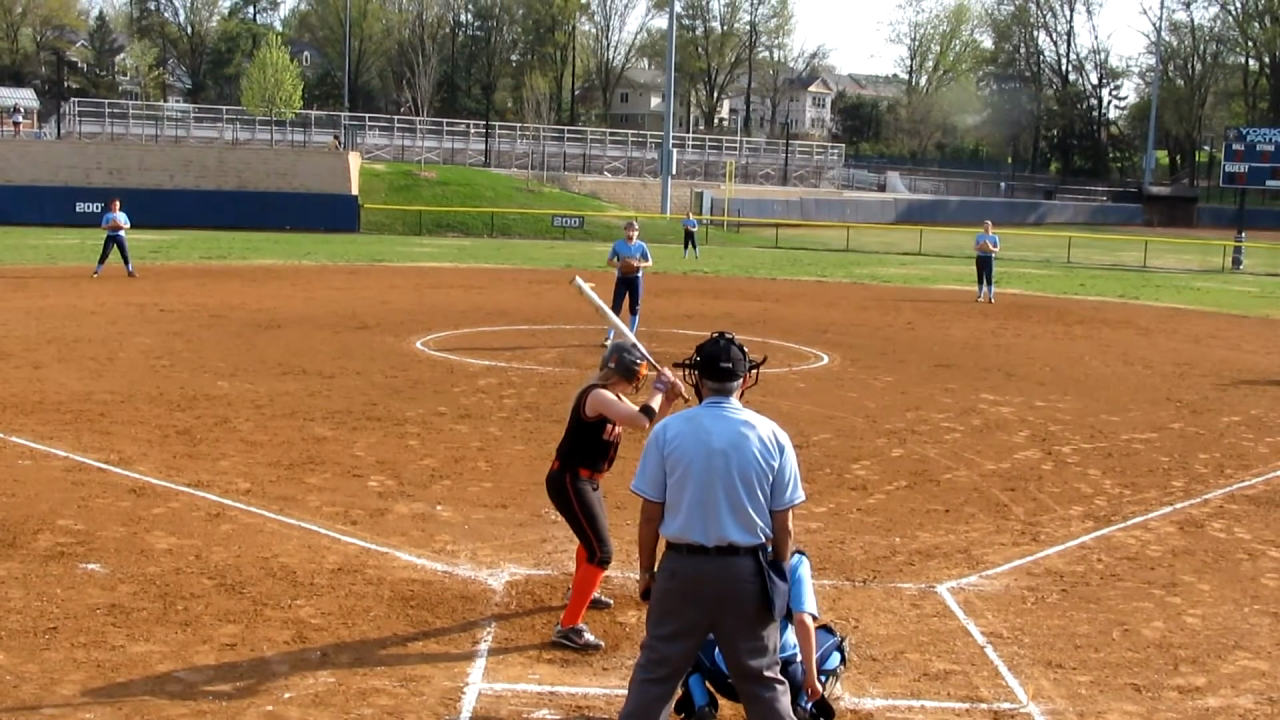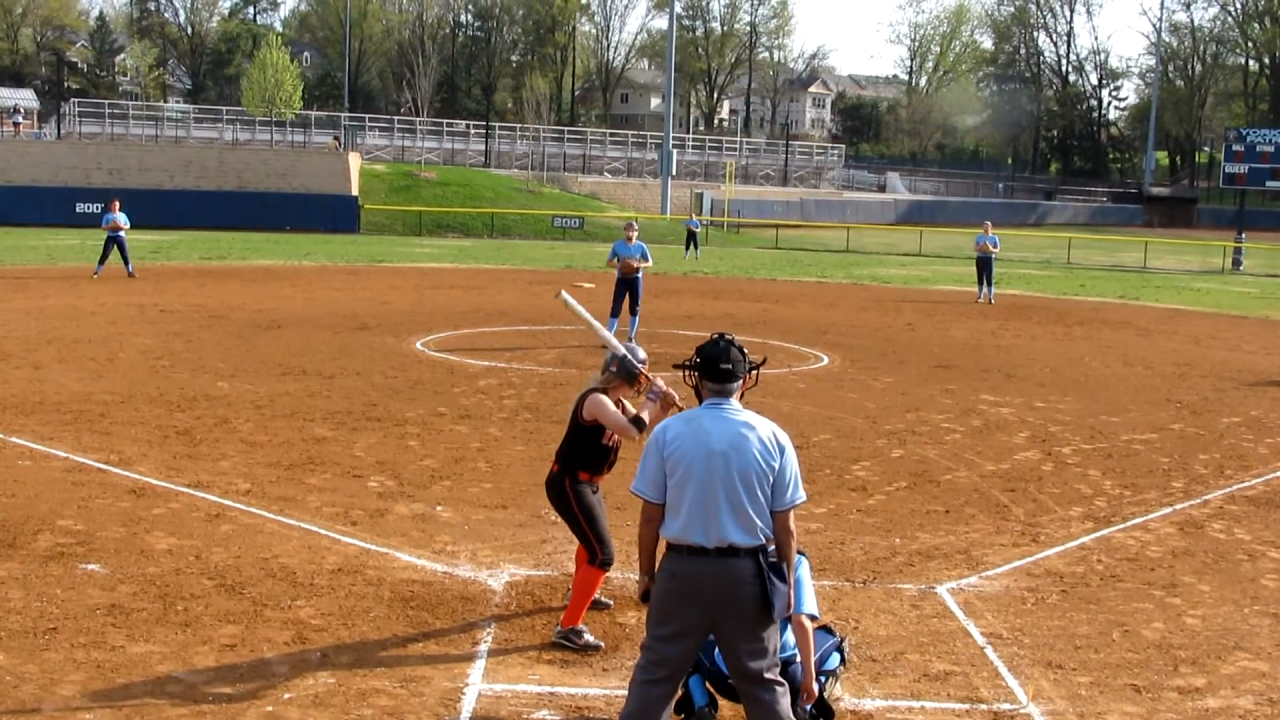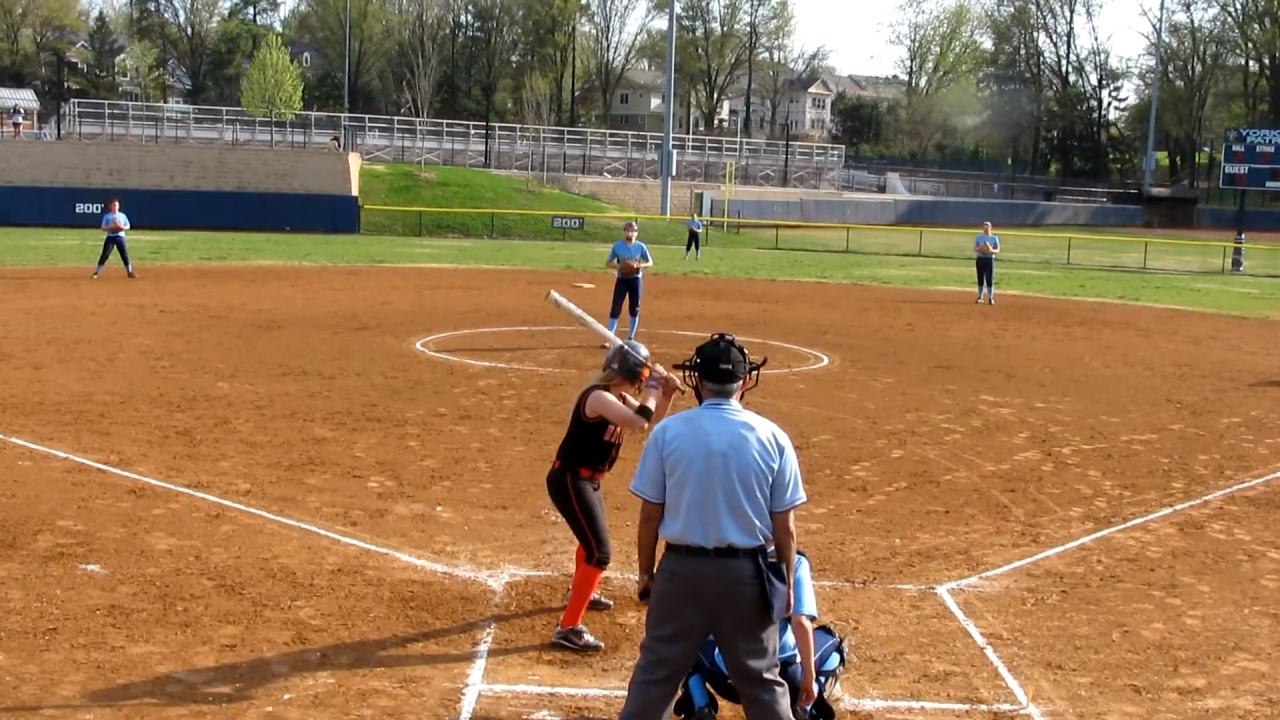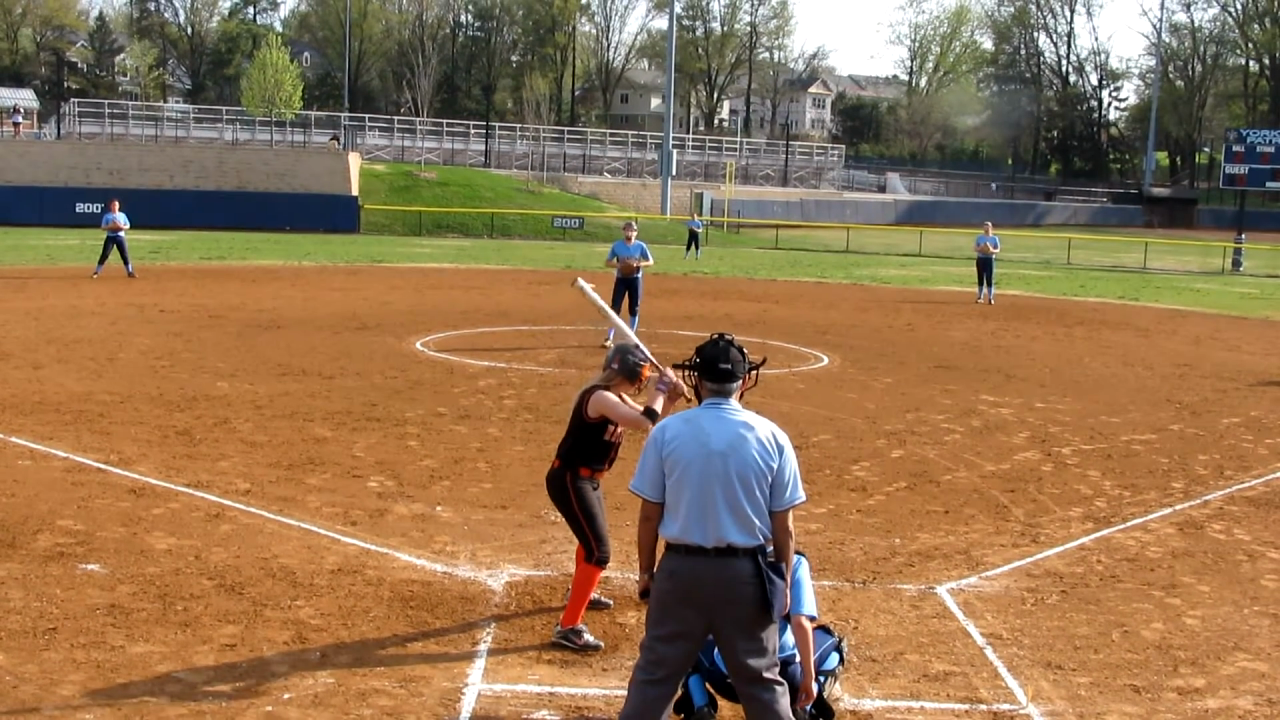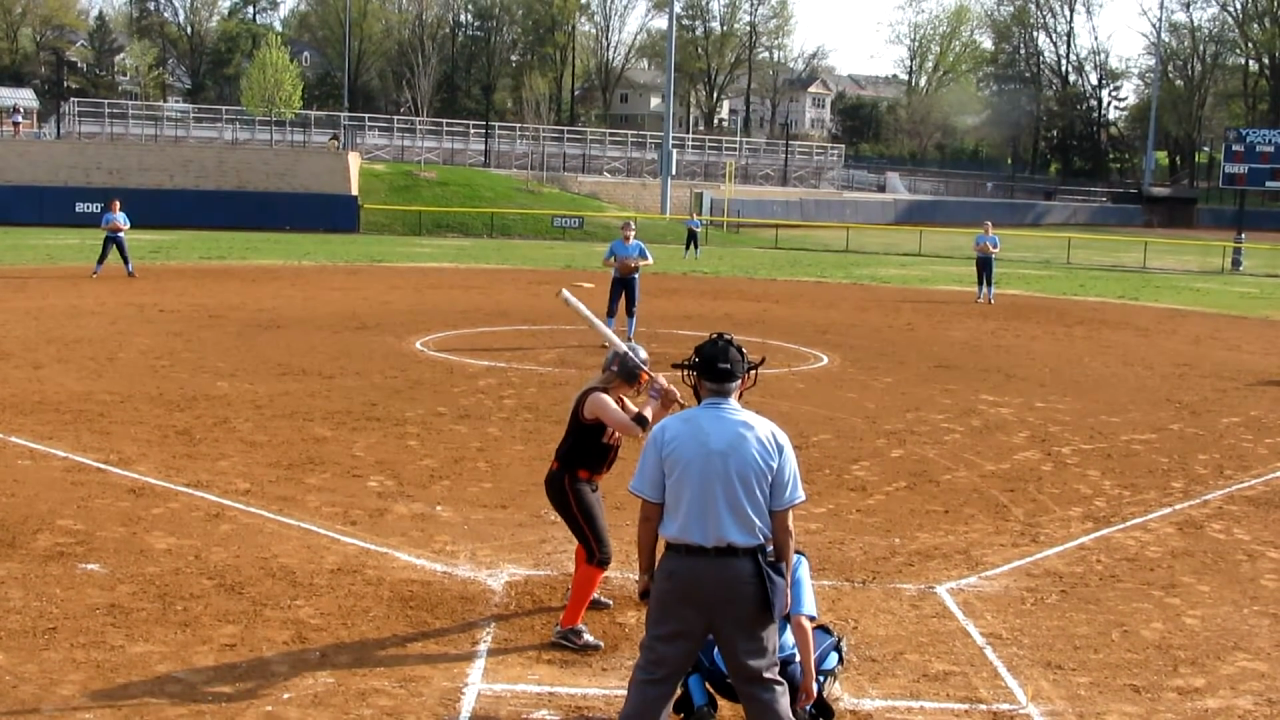
dt=0.3s
person 1, frame 1
left shoulder: (668, 431)
right shoulder: (772, 435)
left elbow: (651, 516)
right elbow: (782, 525)
left wrist: (647, 571)
right wrist: (778, 576)
left hip: (682, 567)
right hip: (746, 570)
left knee: (656, 669)
right knee: (761, 677)
person 1, frame 2
left shoulder: (668, 432)
right shoulder: (772, 437)
left elbow: (651, 516)
right elbow: (784, 526)
left wrist: (646, 573)
right wrist: (787, 581)
left hip: (682, 568)
right hip: (747, 572)
left knee: (656, 671)
right knee: (761, 677)
person 1, frame 3
left shoulder: (667, 432)
right shoulder: (772, 437)
left elbow: (650, 516)
right elbow: (784, 527)
left wrist: (645, 572)
right wrist: (787, 583)
left hip: (681, 569)
right hip: (745, 572)
left knee: (655, 671)
right knee: (760, 678)
person 1, frame 4
left shoulder: (667, 431)
right shoulder: (771, 437)
left elbow: (649, 515)
right elbow: (783, 527)
left wrist: (646, 571)
right wrist: (783, 582)
left hip: (680, 568)
right hip: (745, 572)
left knee: (655, 671)
right knee: (760, 677)
person 1, frame 5
left shoulder: (667, 432)
right shoulder: (771, 436)
left elbow: (649, 515)
right elbow: (783, 526)
left wrist: (646, 572)
right wrist: (783, 581)
left hip: (681, 568)
right hip: (746, 572)
left knee: (655, 671)
right knee: (760, 677)
person 2, frame 1
left shoulder: (612, 397)
right shoulder: (598, 396)
left elbow: (647, 419)
right elbow: (642, 421)
left wrist: (668, 397)
right wrist: (659, 388)
left hip: (586, 479)
right hip: (570, 481)
left knee: (593, 538)
right knee: (600, 553)
left ankle: (582, 591)
right ankle: (569, 626)
person 2, frame 2
left shoulder: (615, 401)
right shoulder: (596, 400)
left elbow: (646, 427)
right elbow: (632, 432)
left wrist: (663, 406)
right wrist: (651, 398)
left hip: (585, 482)
right hip: (569, 484)
left knee: (593, 538)
right knee: (602, 554)
left ankle: (580, 593)
right ankle: (568, 627)
person 2, frame 3
left shoulder: (616, 396)
right shoulder: (599, 397)
left elbow: (652, 418)
right elbow: (639, 423)
left wrist: (666, 393)
right wrist: (653, 386)
left hip: (587, 479)
right hip: (570, 481)
left knee: (592, 538)
right knee: (599, 553)
left ankle: (580, 593)
right ankle: (568, 627)
person 2, frame 4
left shoulder: (615, 397)
right shoulder: (601, 397)
left elbow: (646, 418)
right elbow: (644, 423)
left wrist: (669, 397)
right wrist: (662, 387)
left hip: (586, 478)
right hip: (569, 480)
left knee: (592, 537)
right knee: (598, 552)
left ankle: (580, 593)
right ankle: (568, 626)
person 2, frame 5
left shoulder: (615, 400)
right shoulder: (598, 399)
left elbow: (646, 424)
right elbow: (634, 429)
left wrist: (664, 403)
right wrist: (653, 395)
left hip: (584, 481)
right hip: (568, 482)
left knee: (591, 539)
right knee: (600, 553)
left ankle: (581, 592)
right ankle: (568, 627)
person 3, frame 1
right shoulder: (793, 561)
right elbow: (803, 620)
right wrist: (812, 677)
left hip: (727, 677)
right hip: (782, 676)
right knee: (833, 641)
person 3, frame 2
right shoulder: (794, 562)
right elbow: (800, 621)
right wrist: (809, 677)
left hip: (727, 676)
right hip: (783, 676)
right knee: (833, 642)
person 3, frame 3
right shoulder: (794, 562)
right elbow: (800, 622)
right wrist: (810, 677)
left hip: (726, 677)
right hip: (783, 677)
right knee: (832, 643)
person 3, frame 4
right shoulder: (793, 562)
right elbow: (800, 623)
right wrist: (809, 678)
left hip: (726, 676)
right hip: (783, 677)
right knee: (831, 643)
person 3, frame 5
right shoulder: (793, 561)
right elbow: (800, 623)
right wrist: (809, 677)
left hip: (726, 676)
right hip: (783, 676)
right knee: (831, 642)
